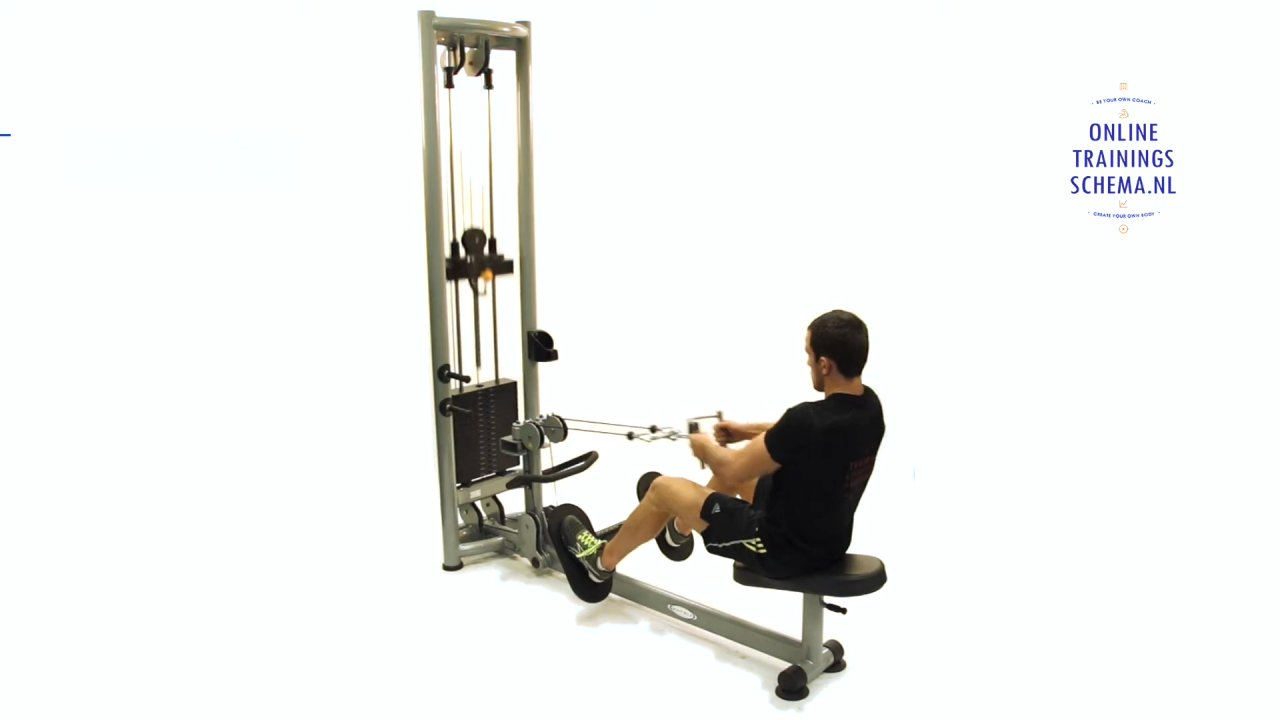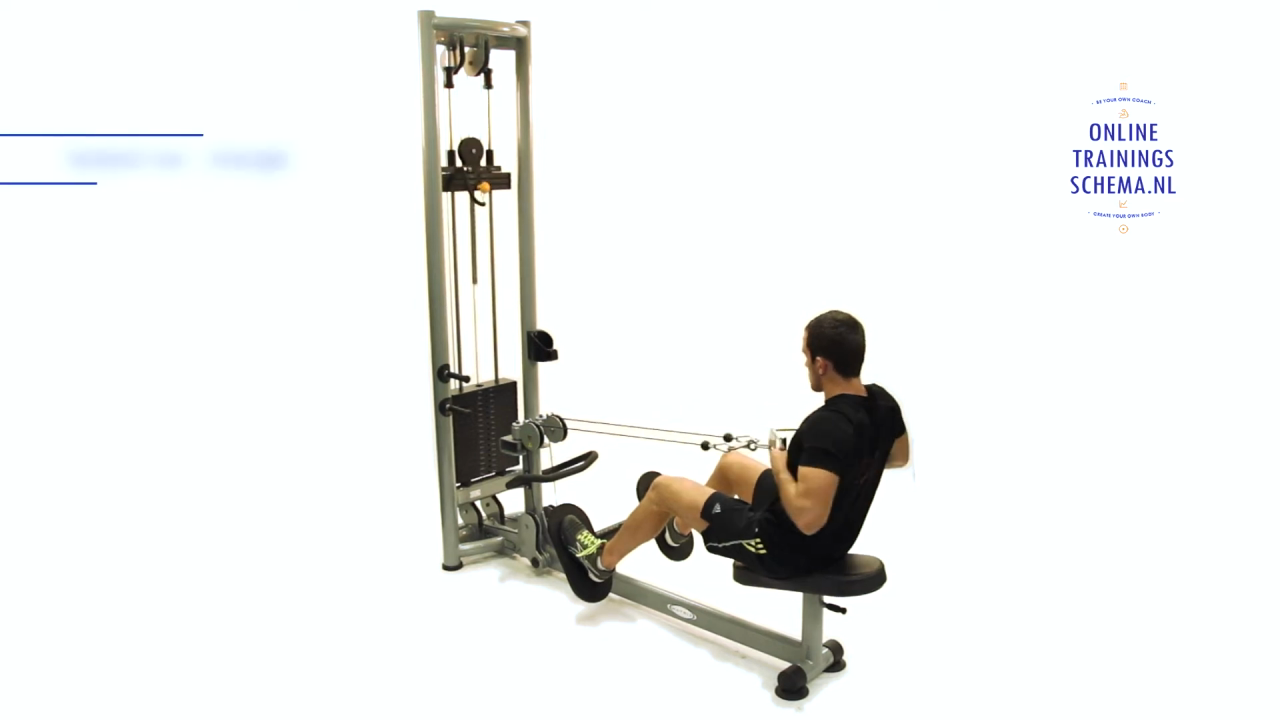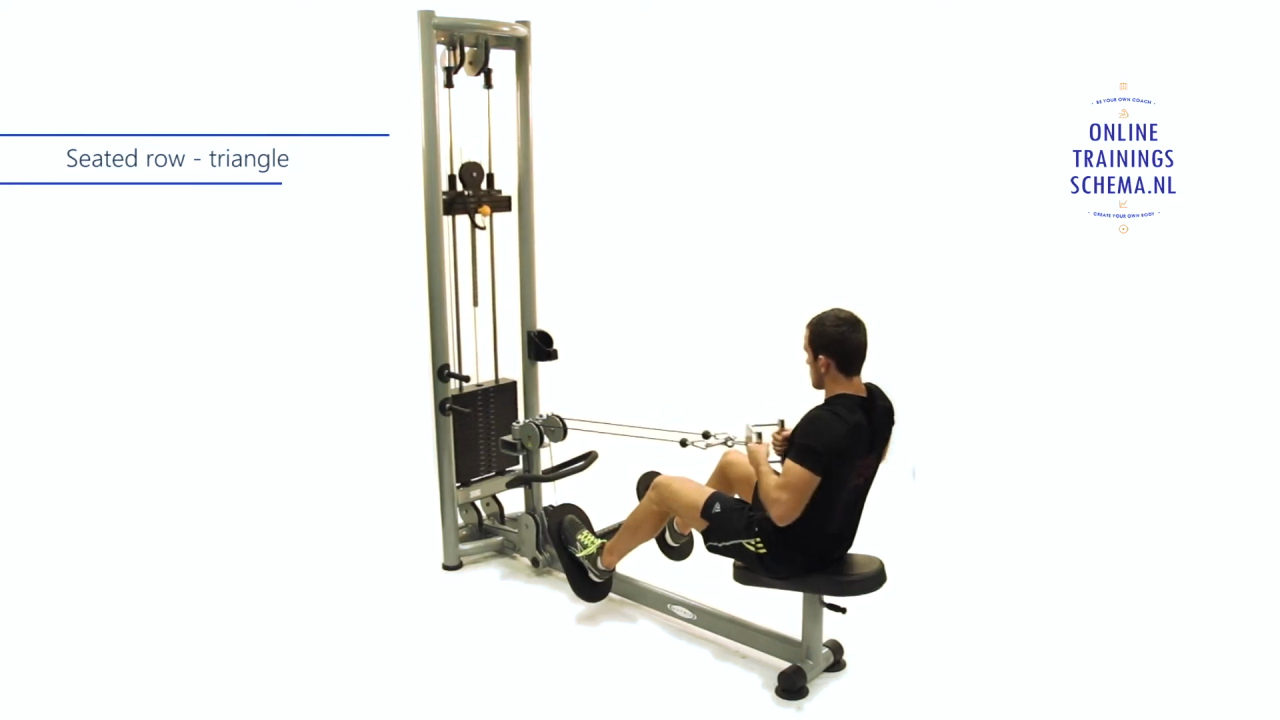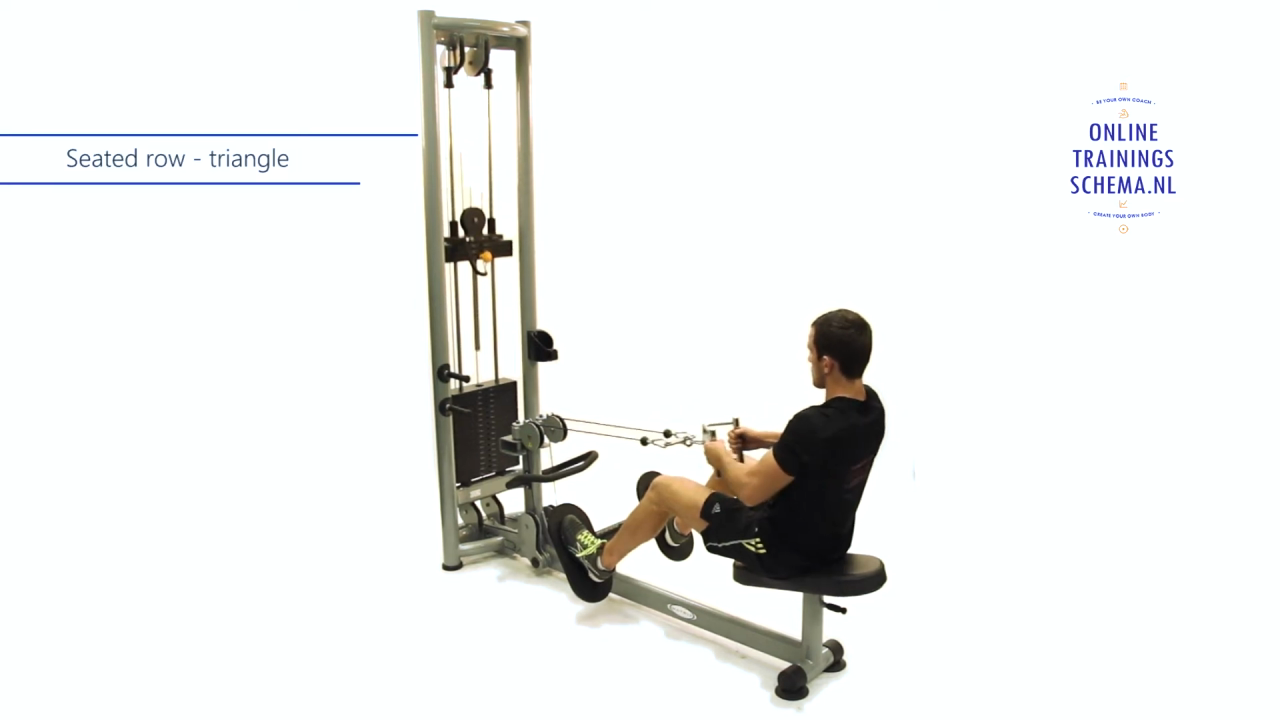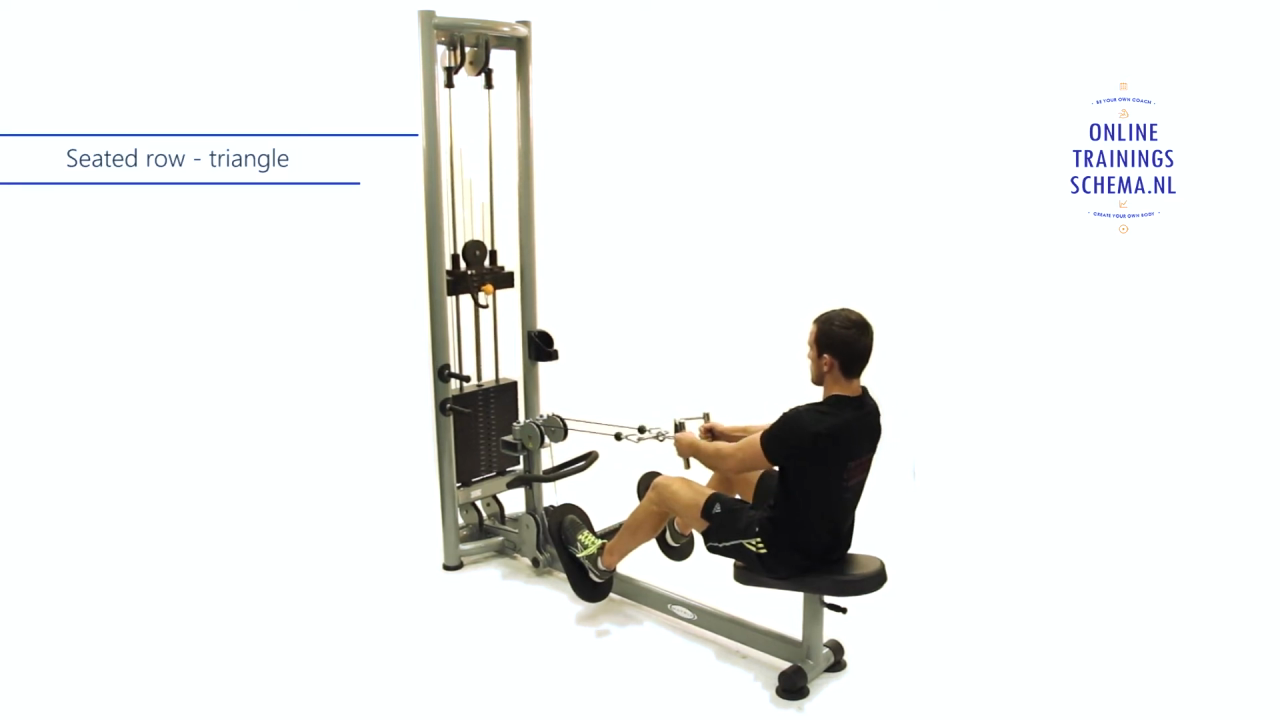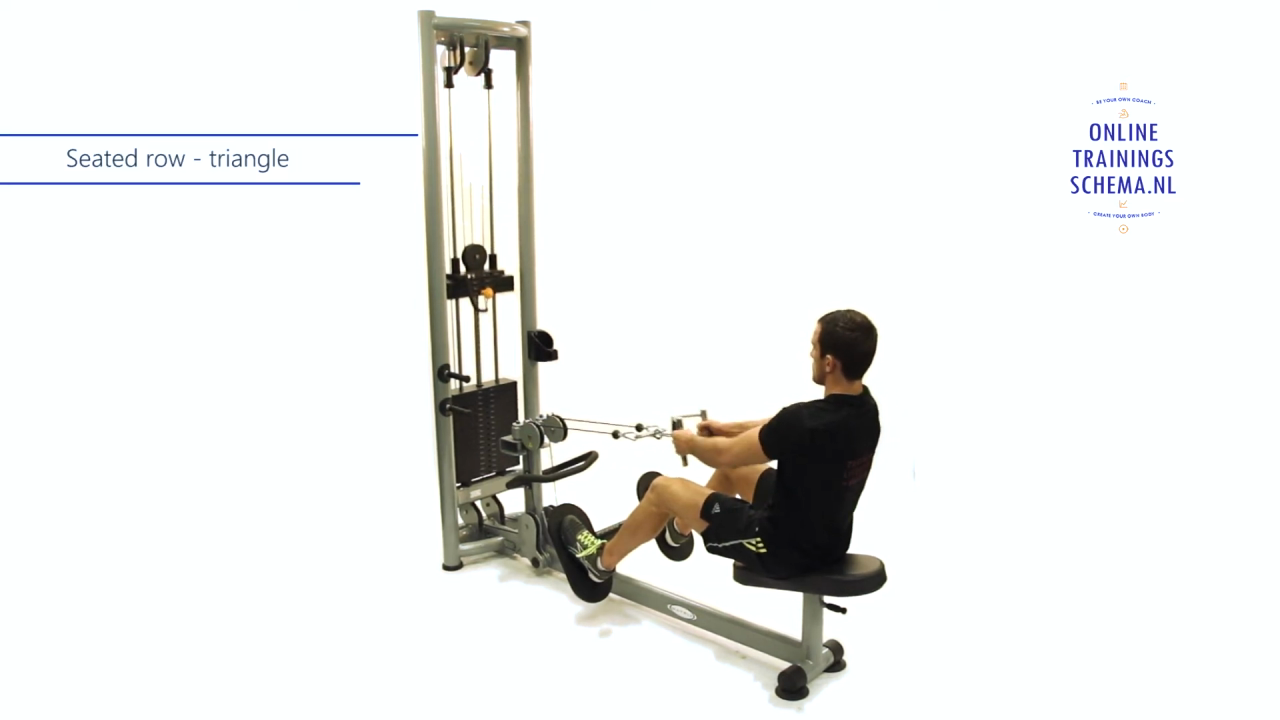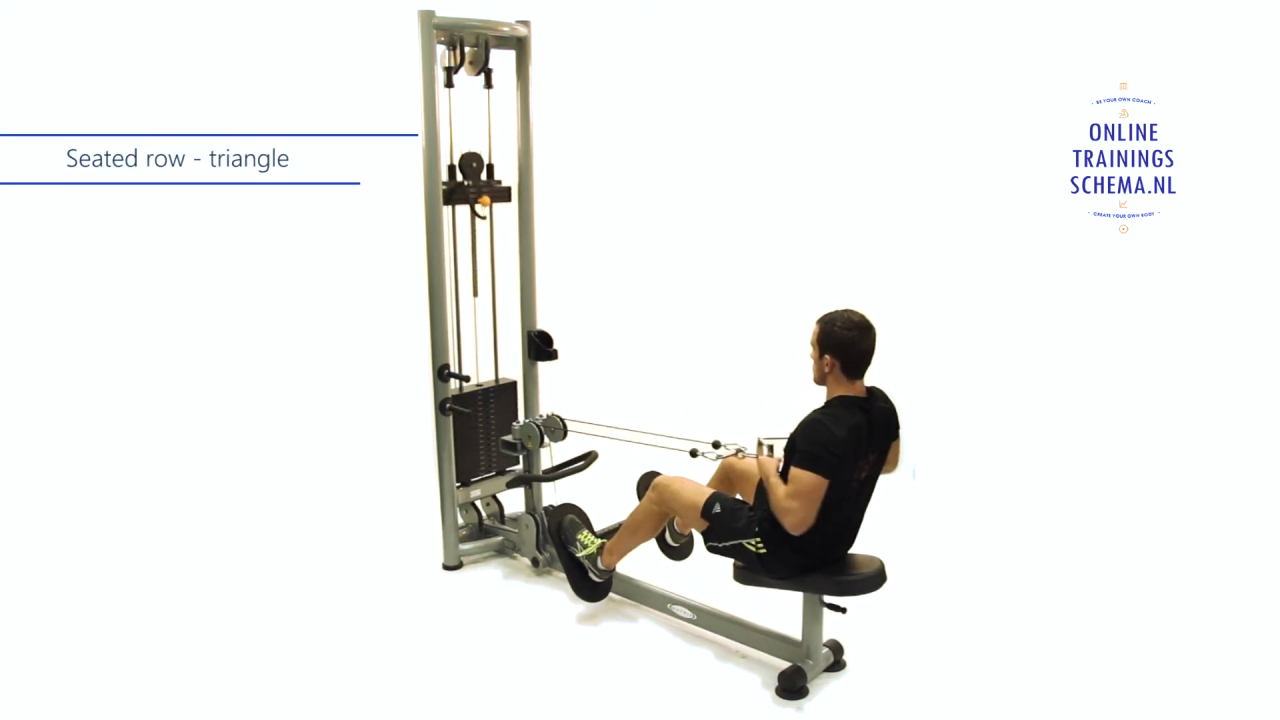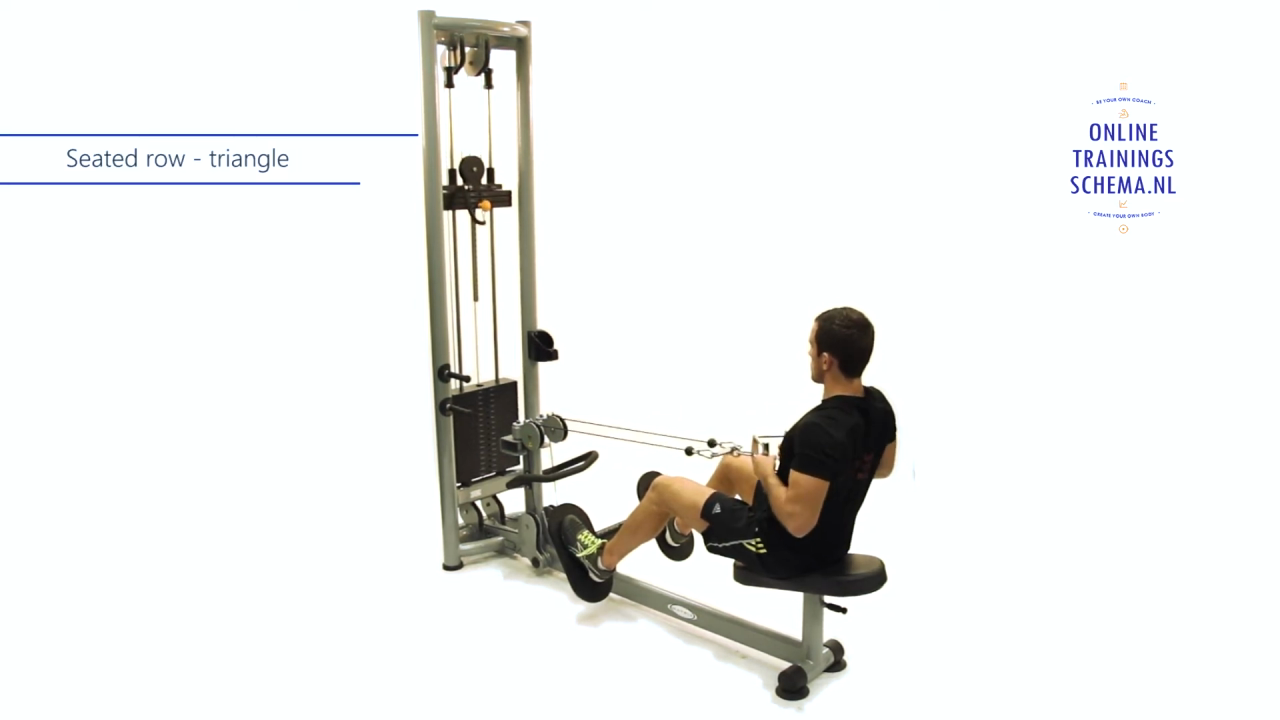
dt=0.5s
person 1, frame 1
left shoulder: (812, 420)
right shoulder: (867, 405)
left elbow: (731, 469)
left wrist: (704, 447)
right wrist: (747, 430)
left hip: (784, 549)
right hip: (828, 539)
left knee: (663, 488)
right knee: (735, 465)
left ankle: (603, 560)
right ankle: (680, 528)
person 1, frame 2
left shoulder: (827, 424)
right shoulder: (883, 404)
left elbow: (808, 517)
right elbow: (899, 457)
left wrist: (781, 467)
left hip: (786, 549)
right hip: (833, 541)
left knee: (663, 487)
right knee: (731, 462)
left ankle: (603, 559)
right ankle: (679, 527)
person 1, frame 3
left shoulder: (823, 423)
right shoulder: (878, 403)
left elbow: (781, 510)
left wrist: (760, 461)
left hip: (786, 548)
right hip: (830, 539)
left knee: (664, 487)
right knee: (730, 462)
left ankle: (603, 559)
right ankle: (679, 527)
person 1, frame 4
left shoulder: (815, 424)
right shoulder: (870, 407)
left elbow: (750, 490)
left wrist: (719, 456)
right wrist: (763, 439)
left hip: (784, 548)
right hip: (828, 539)
left knee: (662, 488)
right knee: (733, 467)
left ankle: (603, 559)
right ankle: (678, 528)
person 1, frame 5
left shoulder: (810, 422)
right shoulder: (864, 407)
left elbow: (732, 462)
left wrist: (692, 446)
right wrist: (731, 433)
left hip: (784, 547)
right hip: (828, 538)
left knee: (664, 488)
right knee: (731, 457)
left ankle: (603, 560)
right ankle: (680, 527)
person 1, frame 6
left shoulder: (809, 420)
right shoulder: (863, 405)
left elbow: (723, 456)
left wrist: (689, 442)
right wrist: (729, 429)
left hip: (785, 548)
right hip: (827, 538)
left knee: (663, 488)
right knee: (731, 463)
left ankle: (602, 560)
right ankle: (679, 527)
person 1, frame 7
left shoulder: (822, 427)
right shoulder: (882, 407)
left elbow: (794, 519)
right elbow: (889, 463)
left wrist: (770, 472)
left hip: (786, 549)
right hip: (831, 540)
left knee: (664, 487)
right knee: (732, 464)
left ankle: (603, 559)
right ankle: (678, 528)
person 1, frame 8
left shoulder: (819, 429)
right shoulder: (879, 407)
left elbow: (797, 521)
right elbow: (884, 467)
left wrist: (767, 472)
left hip: (785, 549)
right hip: (830, 540)
left knee: (664, 487)
right knee: (731, 464)
left ankle: (603, 559)
right ankle: (679, 528)
